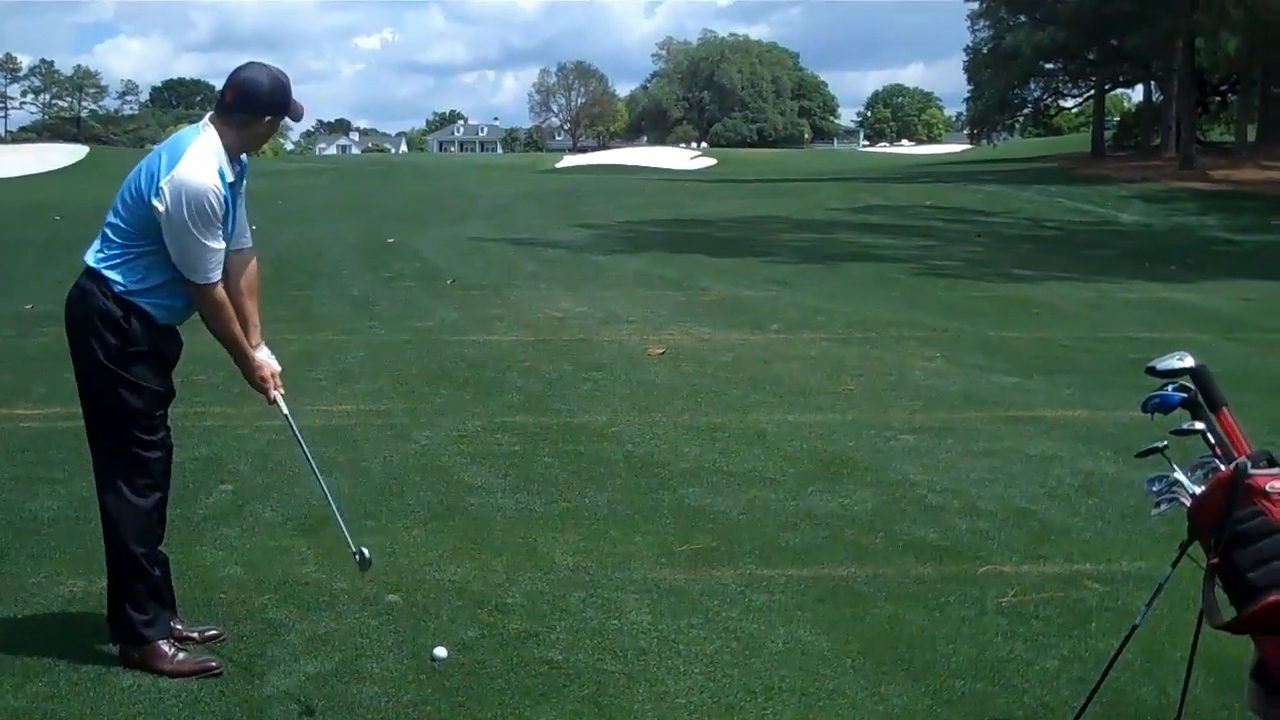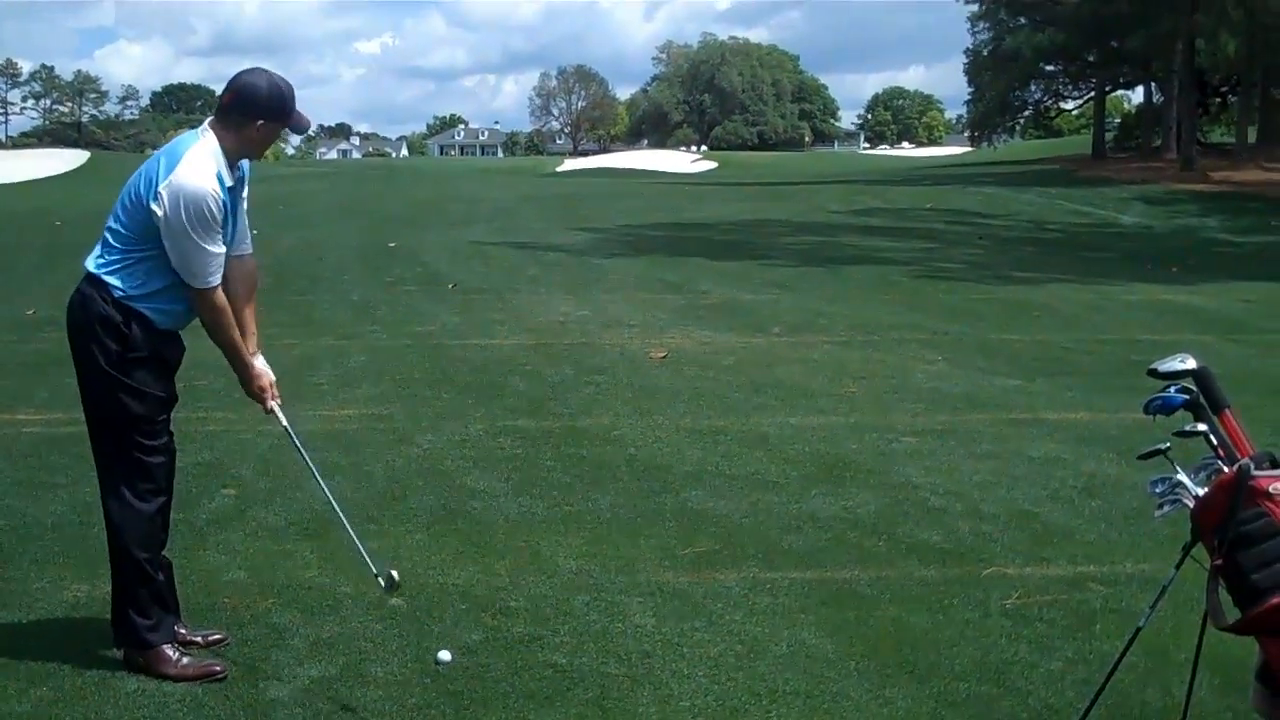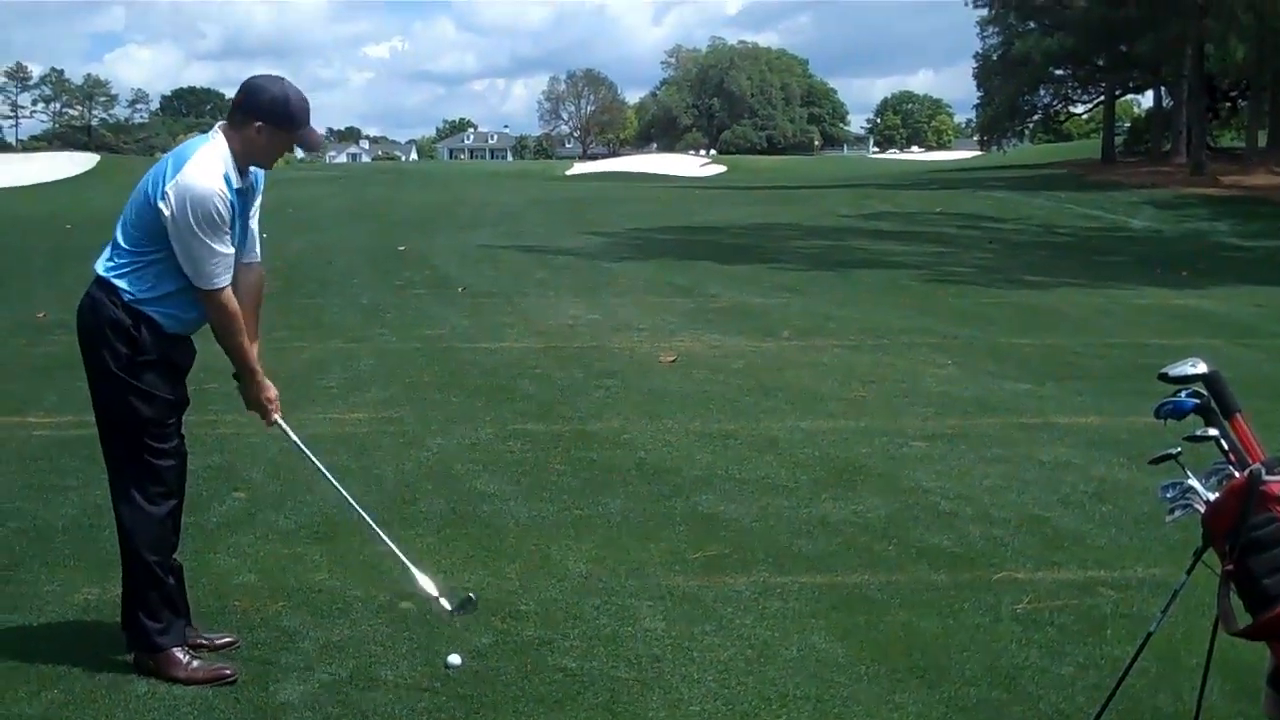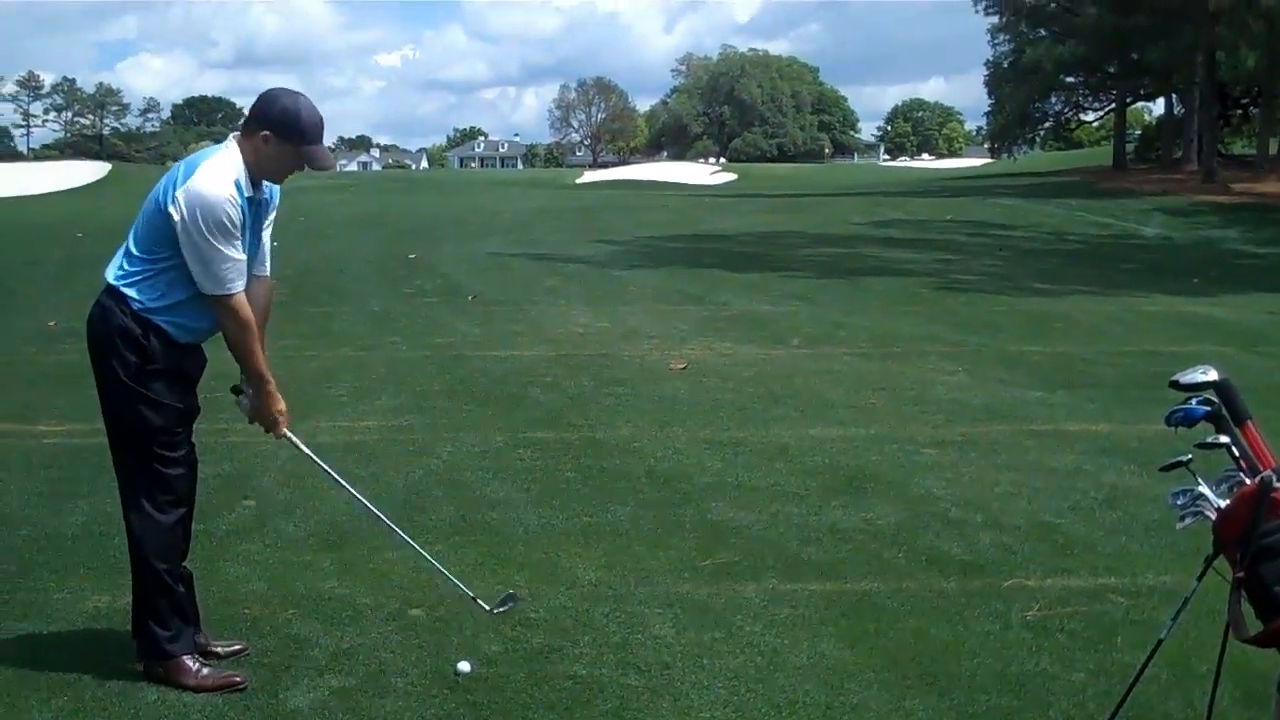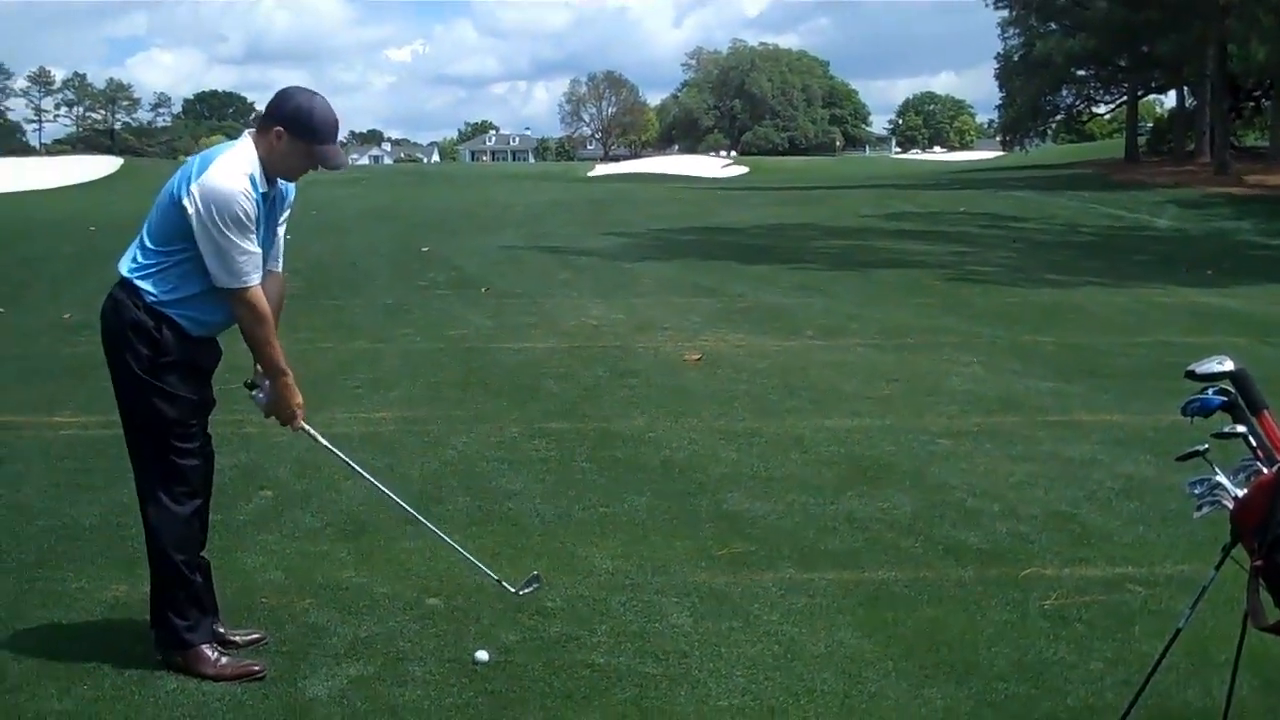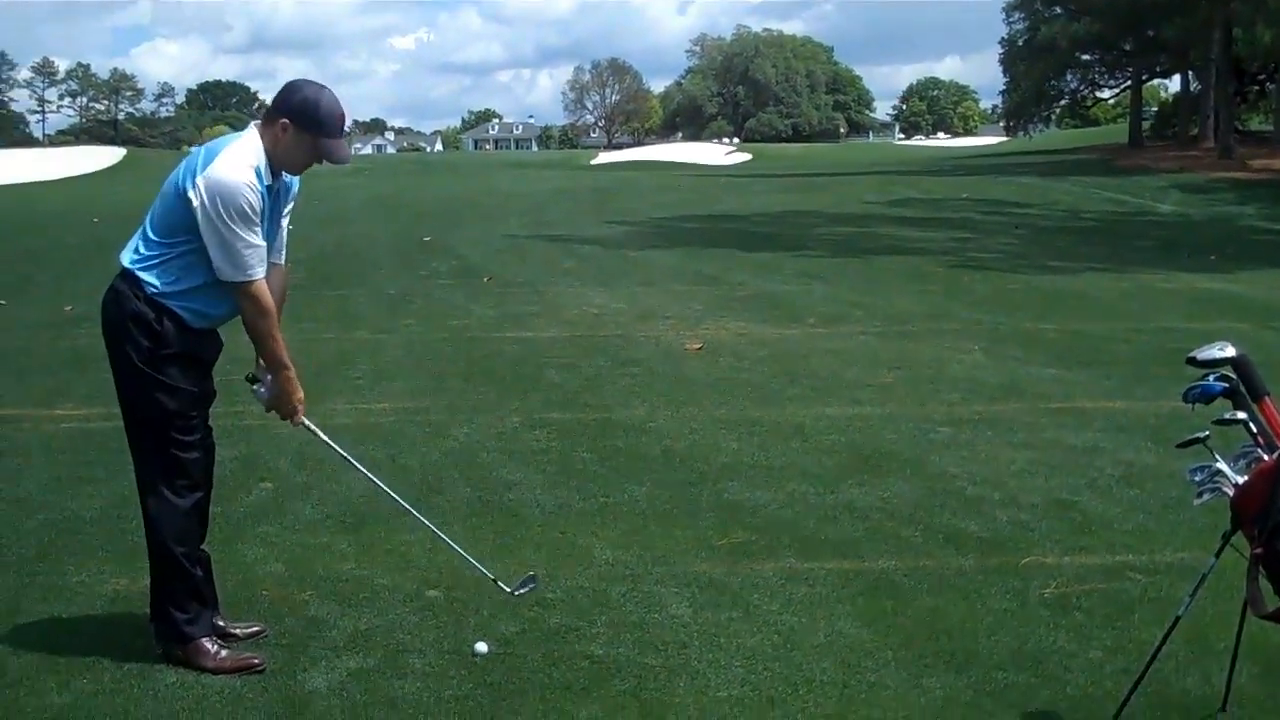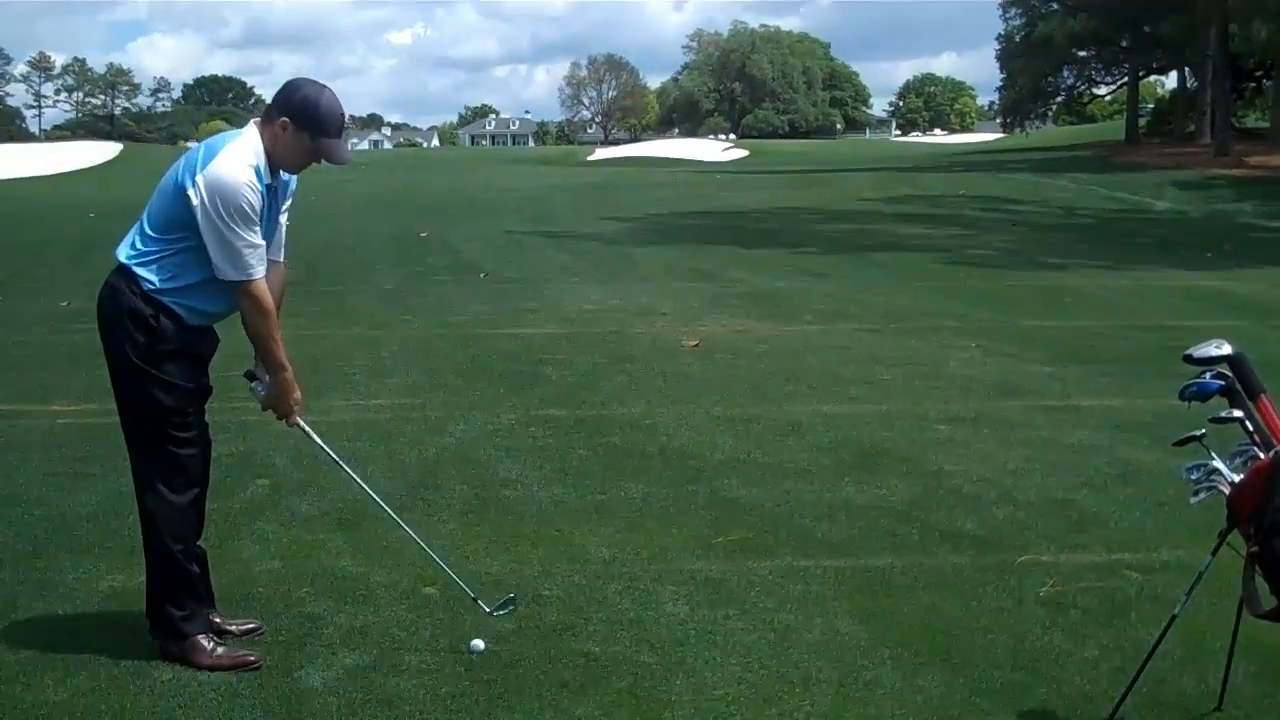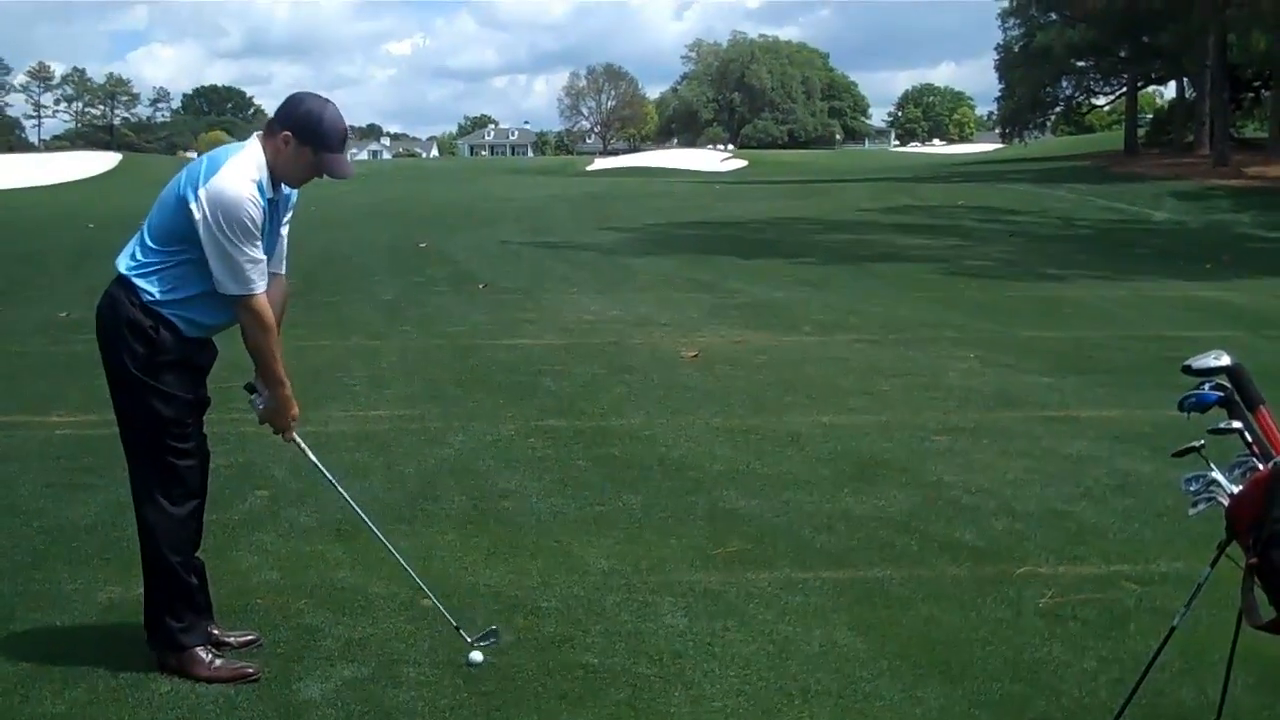
dt=0.1s
person 1, frame 1
left shoulder: (228, 161)
right shoulder: (194, 179)
left elbow: (240, 254)
right elbow: (207, 290)
left wrist: (259, 346)
right wrist: (245, 361)
left hip: (143, 320)
right hip: (113, 320)
left knee: (150, 468)
right knee: (134, 473)
left ankle: (155, 615)
right ankle: (140, 634)
person 1, frame 2
left shoulder: (230, 166)
right shoulder: (192, 183)
left elbow: (239, 261)
right elbow: (207, 294)
left wrist: (256, 354)
right wrist: (244, 368)
left hip: (145, 324)
right hip: (114, 325)
left knee: (153, 472)
right knee: (137, 477)
left ankle: (157, 619)
right ankle: (145, 639)
person 1, frame 3
left shoulder: (245, 175)
right shoulder: (199, 184)
left elbow: (247, 269)
right elbow: (217, 297)
left wrist: (254, 360)
right wrist: (253, 378)
left hip: (158, 330)
right hip: (123, 329)
left knee: (165, 477)
right knee: (148, 481)
left ankle: (169, 622)
right ankle: (155, 640)
person 1, frame 4
left shoulder: (260, 188)
right shoulder: (210, 190)
left elbow: (257, 282)
right elbow: (229, 304)
left wrist: (261, 378)
right wrist: (263, 388)
left hip: (169, 338)
right hip: (133, 338)
left knee: (175, 484)
right knee: (158, 489)
left ankle: (178, 629)
right ankle: (165, 648)
person 1, frame 5
left shoulder: (275, 186)
right shoulder: (223, 185)
left elbow: (270, 278)
right elbow: (245, 298)
left wrist: (269, 372)
right wrist: (282, 379)
left hip: (185, 332)
right hip: (147, 330)
left knee: (192, 476)
right knee: (174, 480)
left ankle: (198, 618)
right ankle: (183, 638)
person 1, frame 6
left shoulder: (280, 177)
right shoulder: (229, 177)
left elbow: (273, 271)
right elbow: (249, 291)
left wrist: (271, 366)
right wrist: (284, 373)
left hip: (186, 323)
right hip: (148, 322)
left knee: (193, 468)
right knee: (174, 472)
left ankle: (196, 610)
right ankle: (183, 631)
person 1, frame 7
left shoulder: (277, 174)
right shoulder: (230, 175)
left elbow: (271, 269)
right elbow: (249, 290)
left wrist: (269, 366)
right wrist: (282, 375)
left hip: (181, 319)
right hip: (143, 317)
left knee: (189, 464)
right knee: (170, 468)
left ankle: (194, 607)
right ankle: (180, 628)
person 1, frame 8
left shoulder: (277, 186)
right shoulder: (232, 189)
left elbow: (272, 282)
right elbow: (250, 305)
left wrist: (268, 381)
right wrist: (280, 390)
left hip: (180, 330)
right hip: (142, 328)
left knee: (187, 475)
right knee: (169, 480)
left ankle: (191, 619)
right ankle: (178, 639)
